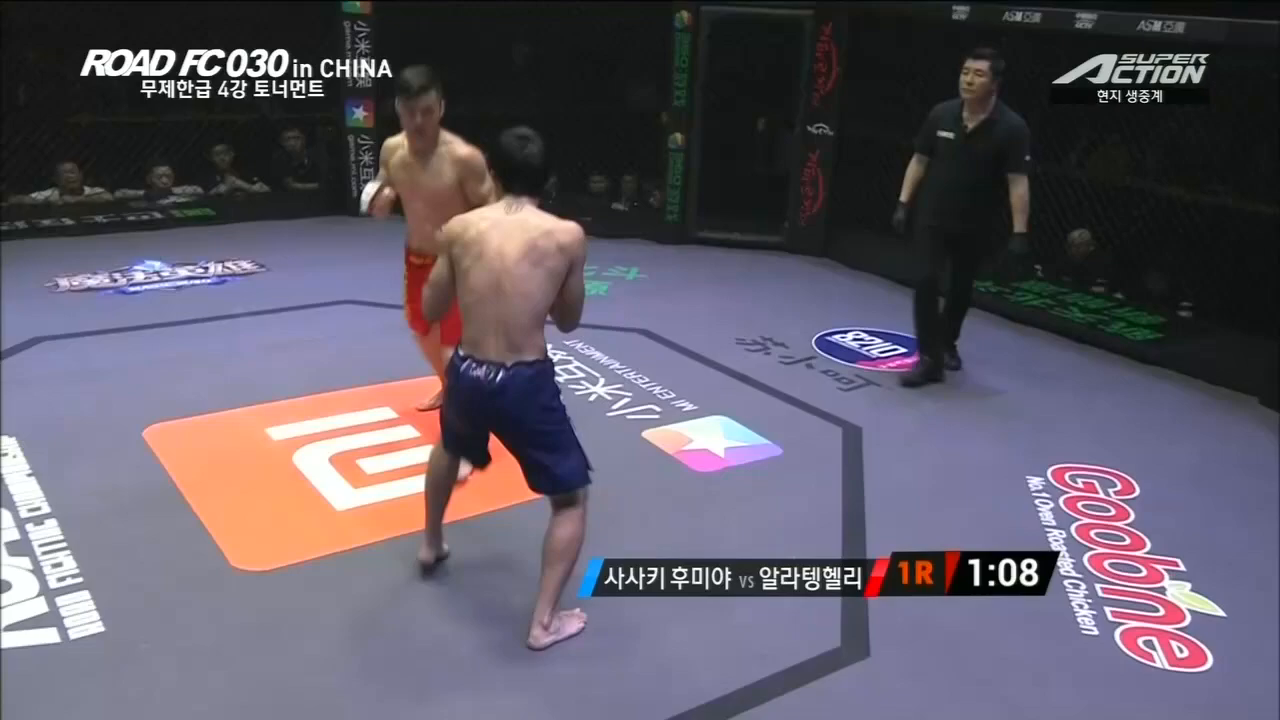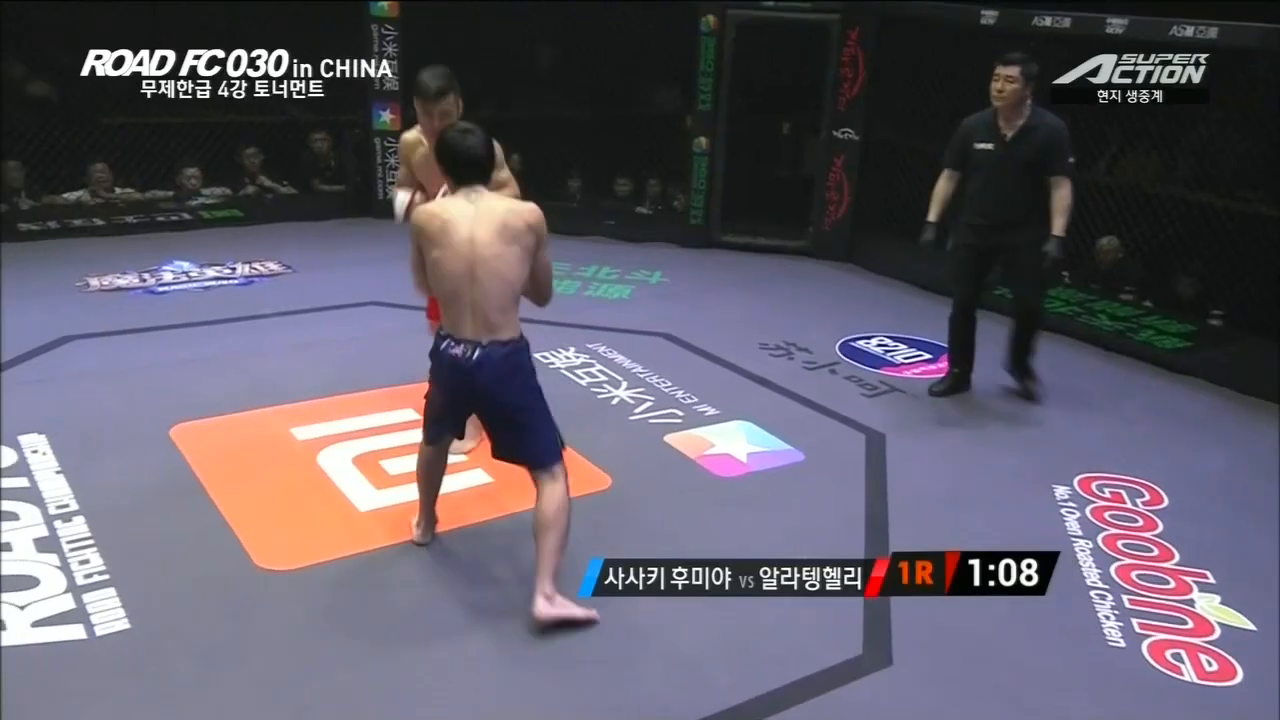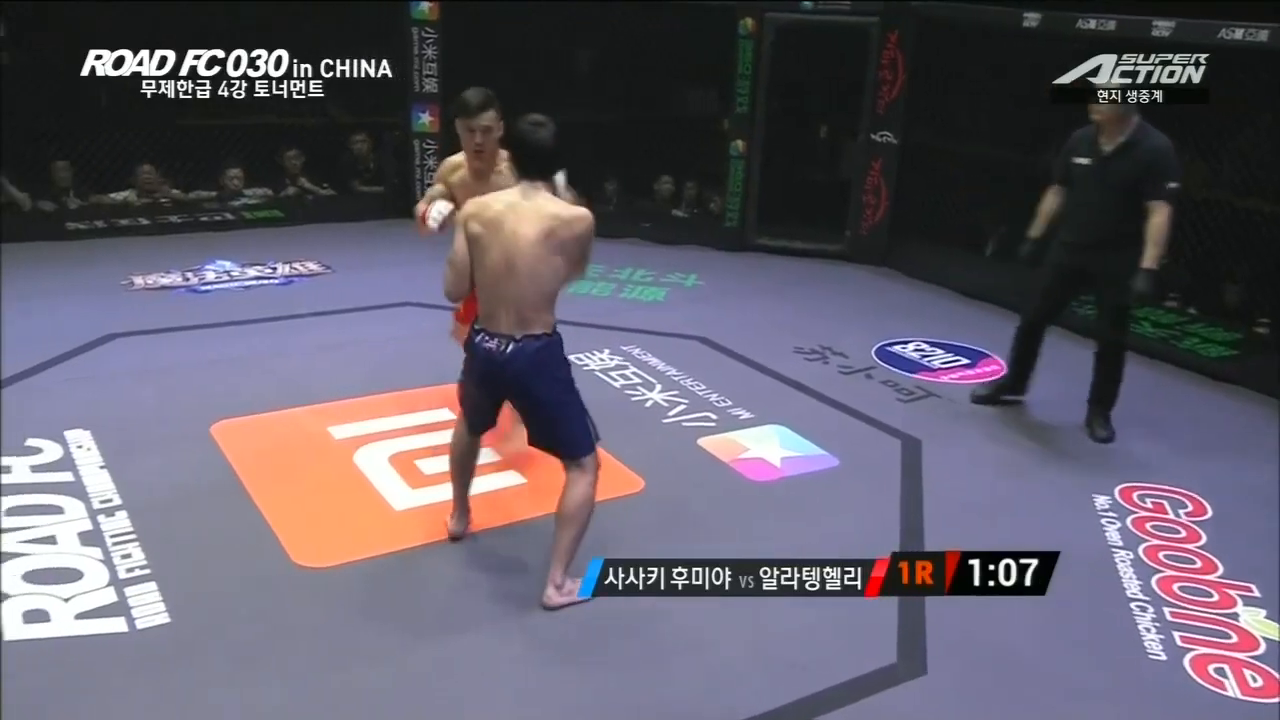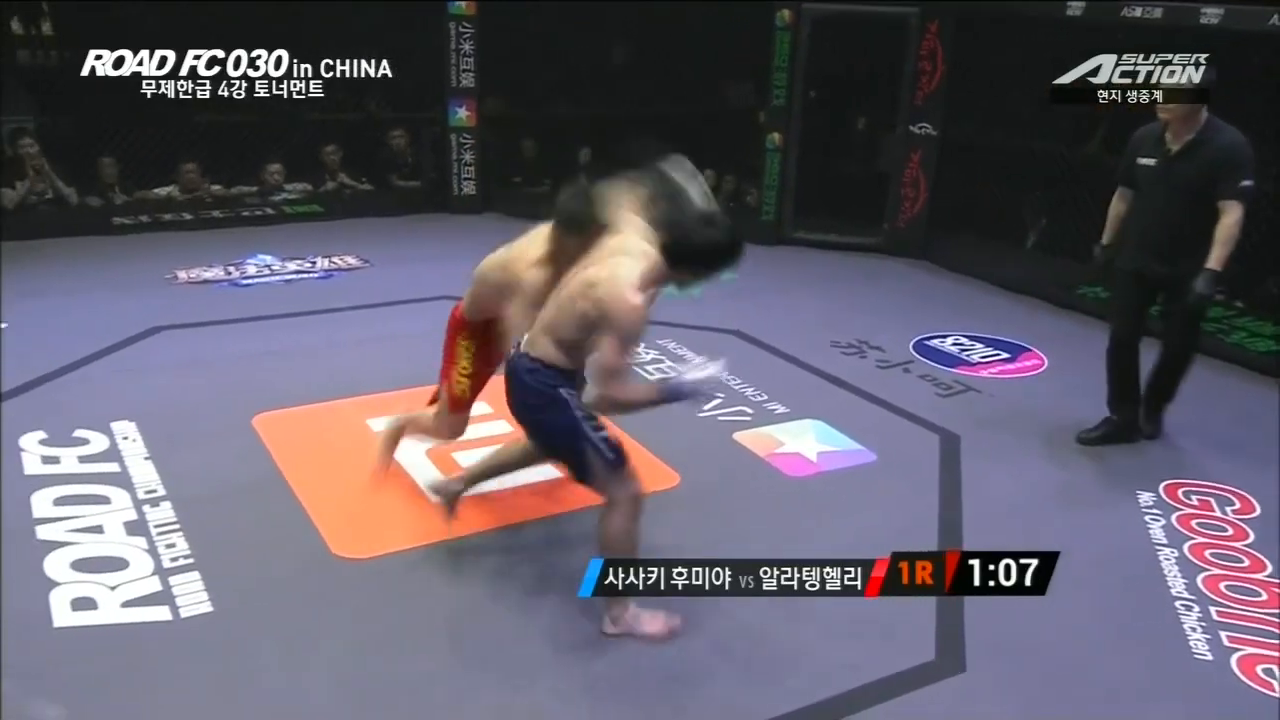
dt=0.5s
person 1, frame 1
left shoulder: (458, 229)
right shoulder: (567, 236)
left elbow: (433, 308)
right elbow: (569, 321)
left hip: (467, 374)
right hip: (526, 383)
left knee: (449, 447)
right knee: (571, 499)
left ankle: (431, 544)
right ankle: (545, 621)
person 1, frame 2
left shoulder: (425, 217)
right shoulder: (527, 216)
right elbow: (542, 296)
left hip: (450, 356)
right hip: (505, 361)
left knee: (435, 439)
right knee: (551, 474)
left ankle: (425, 522)
right ankle: (547, 594)
person 1, frame 3
left shoulder: (476, 211)
right shoulder: (577, 221)
left elbow: (455, 289)
left hip: (483, 347)
right hip: (537, 355)
left knee: (470, 425)
right knee: (583, 466)
left ankle: (459, 514)
right ankle: (559, 582)
person 1, frame 4
left shoulder: (633, 232)
right shoulder: (629, 303)
right elbow: (605, 396)
right wrist: (677, 388)
left hip: (528, 367)
right hip: (544, 384)
left knee: (548, 442)
right knee: (624, 492)
left ankle: (457, 486)
right ankle: (620, 611)
person 2, frame 1
left shoulder: (464, 158)
right shoulder: (391, 150)
right elbow: (381, 210)
right wrist: (374, 198)
right hip: (417, 259)
left knee: (451, 348)
right knee: (422, 332)
right ankle: (446, 389)
person 2, frame 2
right shoulder: (409, 143)
left elbow: (511, 195)
right elbow: (404, 186)
right wrist: (403, 199)
right knee: (439, 326)
left ankle: (475, 421)
person 2, frame 3
left shoulder: (520, 170)
right shoulder: (451, 168)
right elbow: (423, 214)
left wrist: (560, 192)
right wrist: (432, 214)
right knee: (465, 334)
left ankle: (517, 418)
person 2, frame 4
left shoulder: (555, 236)
right shoulder: (529, 275)
left hip: (506, 314)
right hip: (476, 327)
right knee: (450, 428)
right ankle: (397, 430)
person 3, frame 1
left shoulder: (1011, 127)
right shoulder: (940, 114)
left elbow: (1017, 182)
right elbow: (919, 160)
left wrist: (1019, 231)
right wrist: (904, 203)
left hip: (975, 224)
right hip: (932, 217)
left knee: (961, 288)
right knee: (927, 281)
left ankle: (947, 342)
right ankle: (930, 359)
person 3, frame 2
left shoulder: (1051, 130)
right shoulder: (973, 127)
left elbow: (1060, 186)
right elbow: (950, 176)
left wrist: (1056, 236)
right wrist: (932, 221)
left hip: (1025, 235)
right hip: (974, 231)
left knee: (1029, 306)
right knee: (963, 303)
left ankle: (1020, 364)
right ankle: (959, 372)
person 3, frame 3
left shoulder: (1156, 150)
right shoulder: (1079, 141)
left elbow: (1160, 213)
left wrist: (1148, 269)
right wrist: (1034, 234)
left hip: (1118, 262)
right hip: (1068, 251)
left knee: (1111, 338)
right knee: (1034, 318)
left ankle: (1100, 413)
right ankle: (1013, 382)
person 3, frame 4
left shoulder: (1228, 146)
right shoulder: (1143, 139)
left elbow: (1231, 214)
left wrist: (1211, 271)
right wrist: (1107, 242)
left hip: (1187, 268)
right hip: (1135, 260)
left knee: (1180, 346)
right knee: (1122, 339)
left ankle: (1154, 406)
right ankle: (1123, 418)
